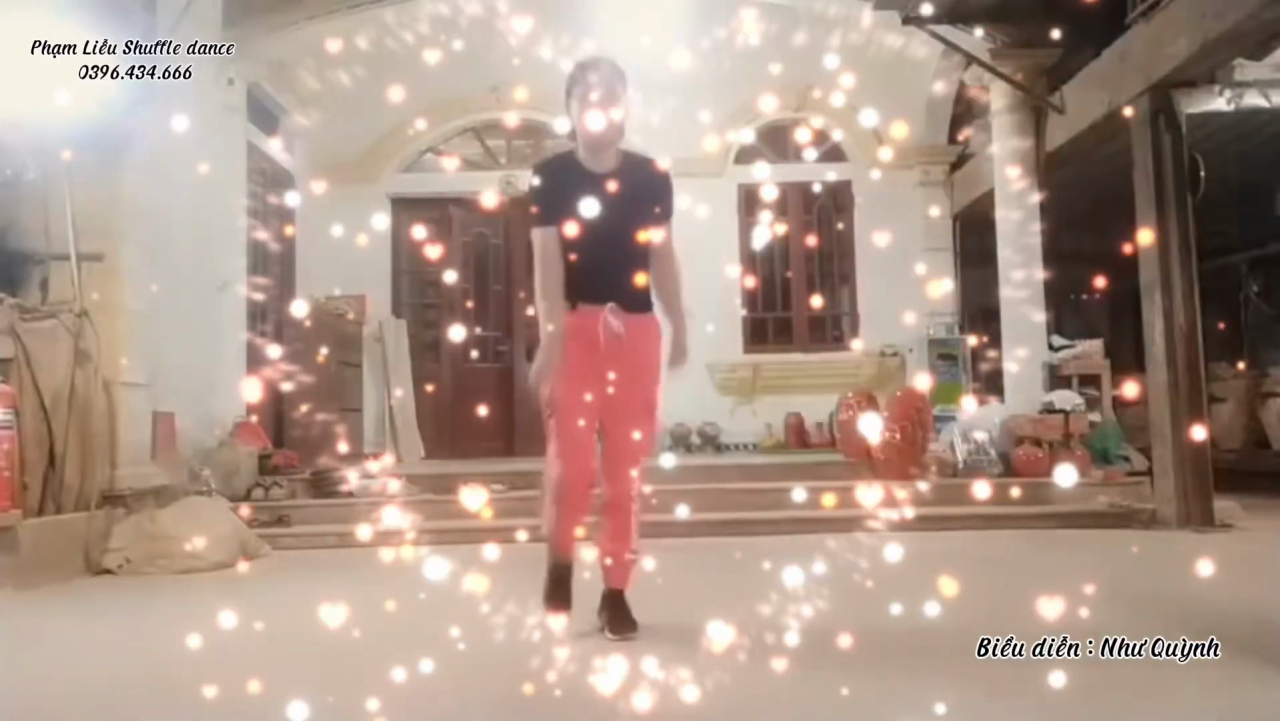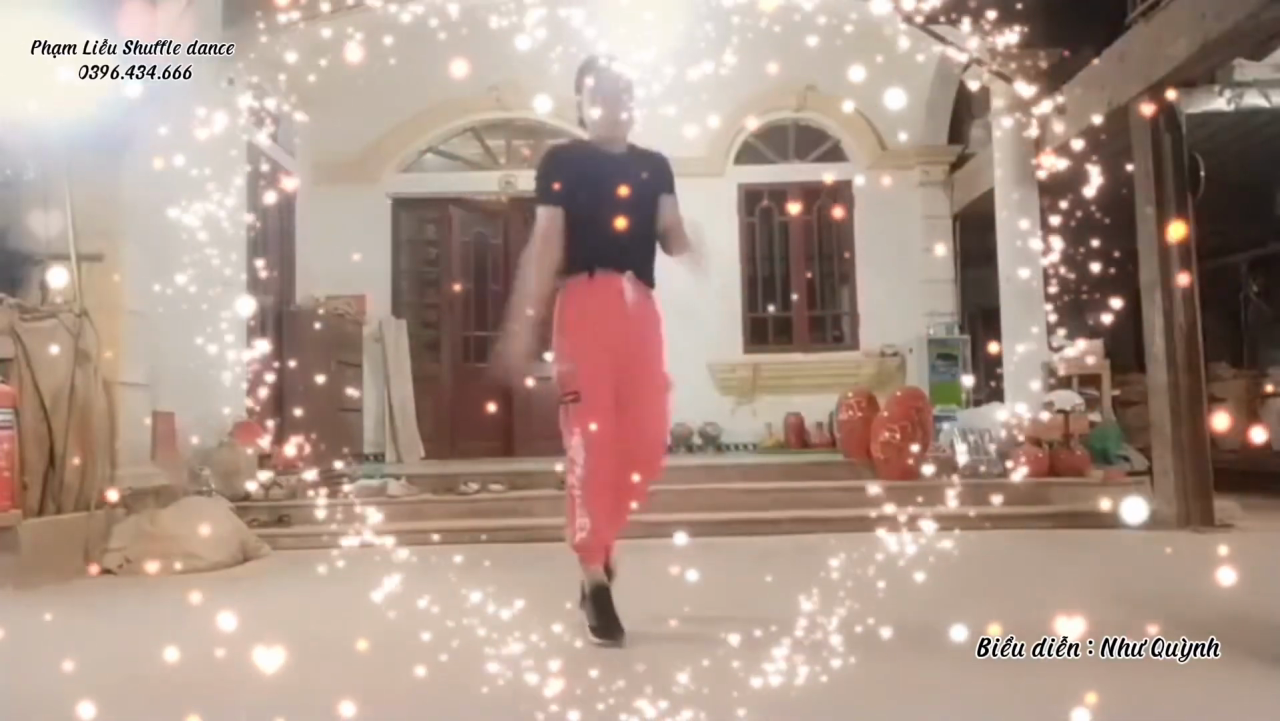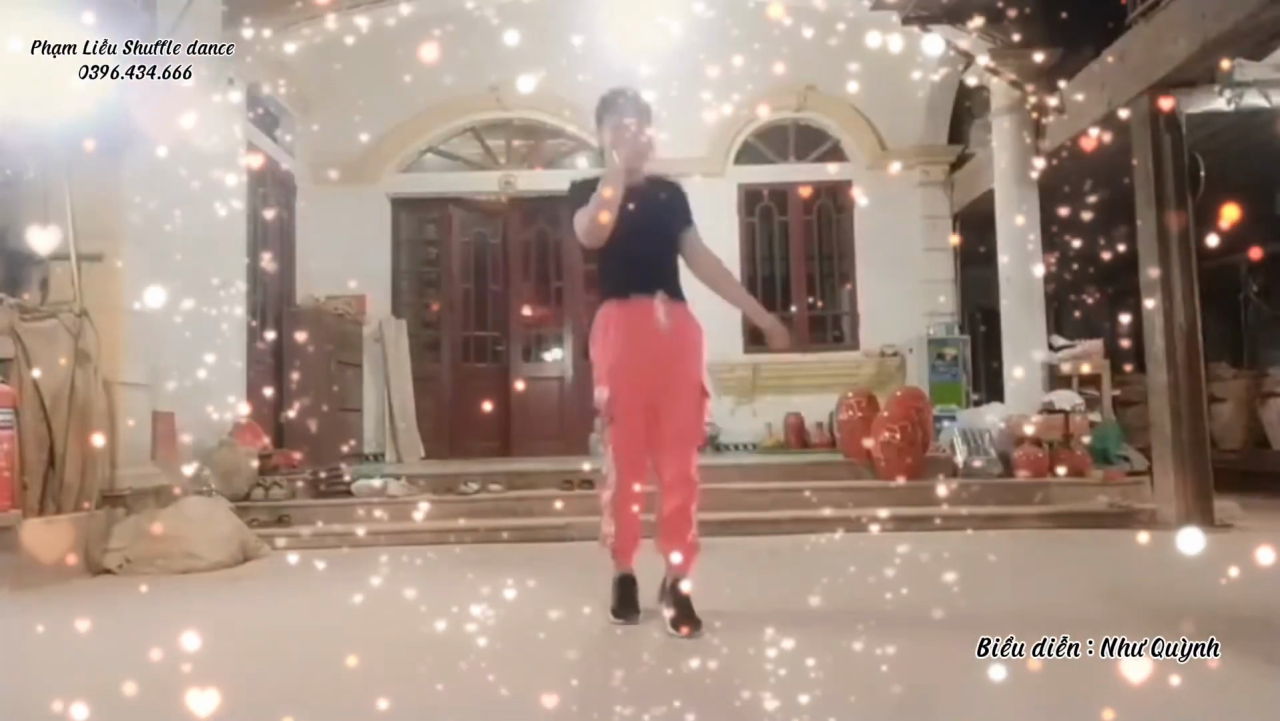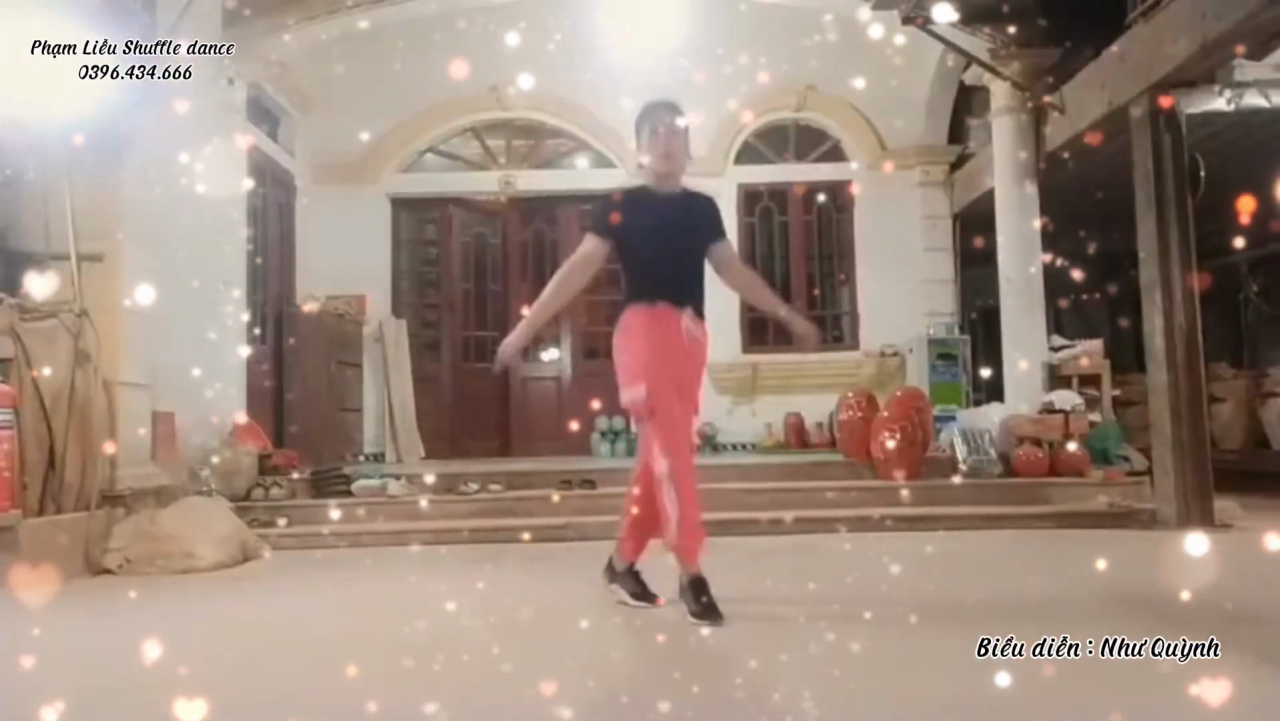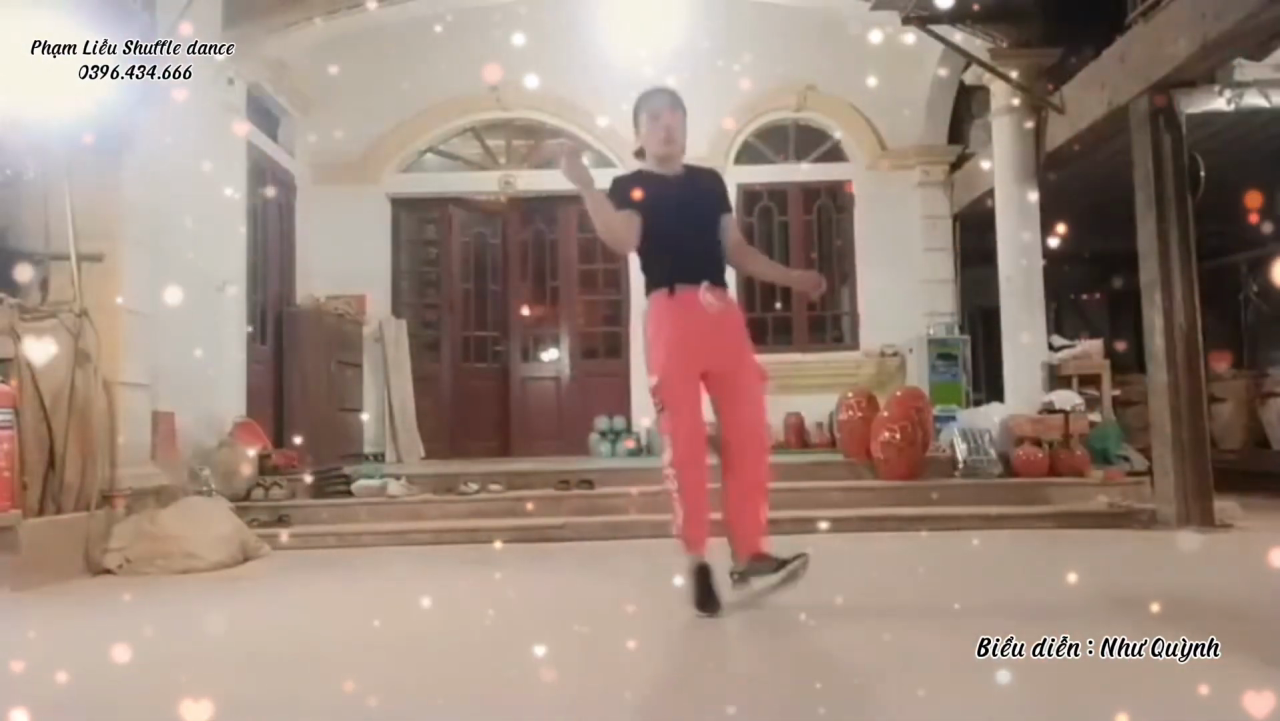
dt=0.5s
person 1, frame 1
left shoulder: (650, 176)
right shoulder: (551, 174)
right elbow: (547, 262)
left wrist: (678, 327)
right wrist: (551, 338)
left hip: (635, 330)
right hip: (575, 330)
left knee: (626, 469)
right knee: (570, 461)
left ankle: (615, 590)
right ankle: (560, 559)
person 1, frame 2
left shoulder: (655, 166)
right shoulder: (560, 162)
left elbow: (671, 233)
right elbow: (545, 243)
left wrist: (686, 242)
right wrist: (522, 318)
left hip: (638, 307)
right hip: (584, 305)
left knee: (645, 447)
right knee: (593, 445)
left ankle: (597, 541)
right ankle: (594, 584)
person 1, frame 3
left shoulder: (669, 192)
right shoulder: (586, 190)
left elbow: (700, 260)
right elbow: (591, 233)
left wrist: (758, 313)
right wrist: (615, 172)
left hip: (676, 325)
right hip: (621, 325)
left knee: (680, 460)
right knee: (626, 456)
left ankle: (677, 582)
right ankle: (624, 574)
person 1, frame 4
left shoulder: (702, 206)
right shoulder: (623, 204)
left elbow: (733, 269)
right elbow: (580, 267)
left wrist: (789, 316)
right wrist: (527, 326)
left hip: (691, 336)
right hip: (644, 332)
left knee: (660, 459)
right knee: (671, 454)
left ankle: (621, 564)
right ankle: (691, 575)
person 1, frame 5
left shoulder: (709, 182)
right shoulder: (630, 187)
left elbow: (736, 249)
right elbow: (621, 239)
left wrist: (793, 278)
right wrist: (585, 185)
left hip: (722, 312)
right hip: (671, 315)
left knee: (747, 436)
right knee: (683, 441)
left ankle: (749, 556)
right ankle: (697, 560)
